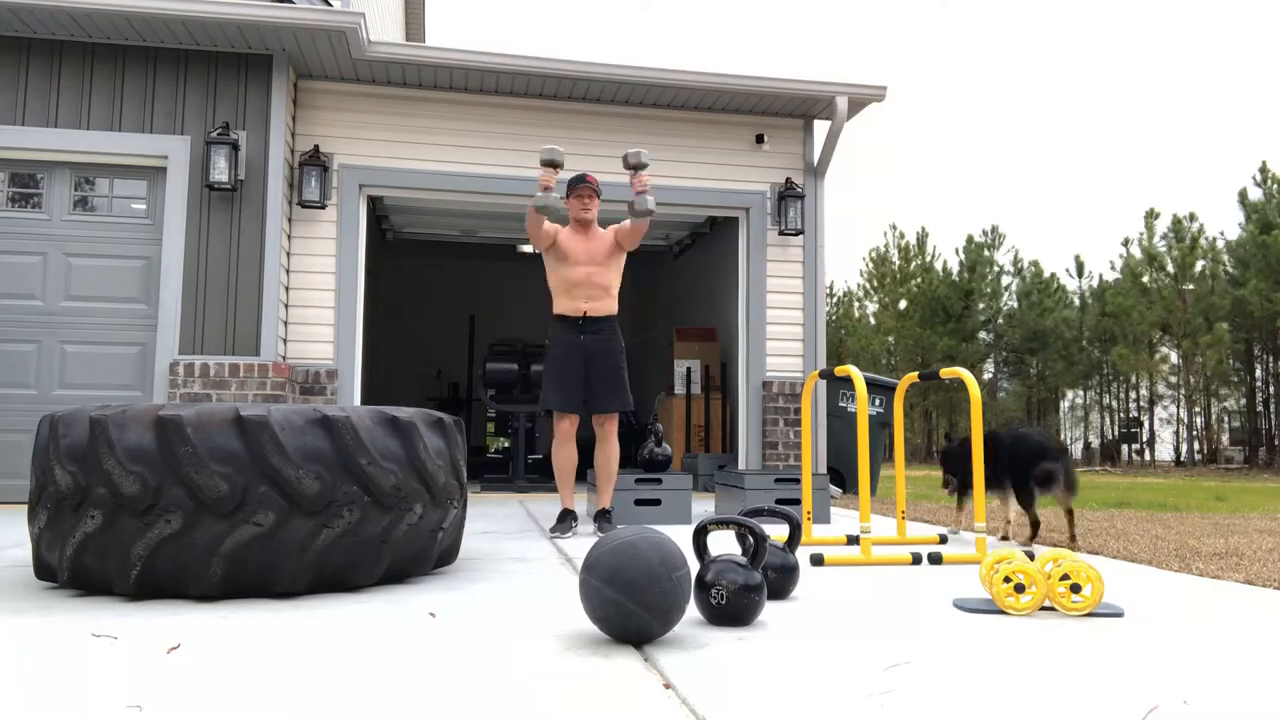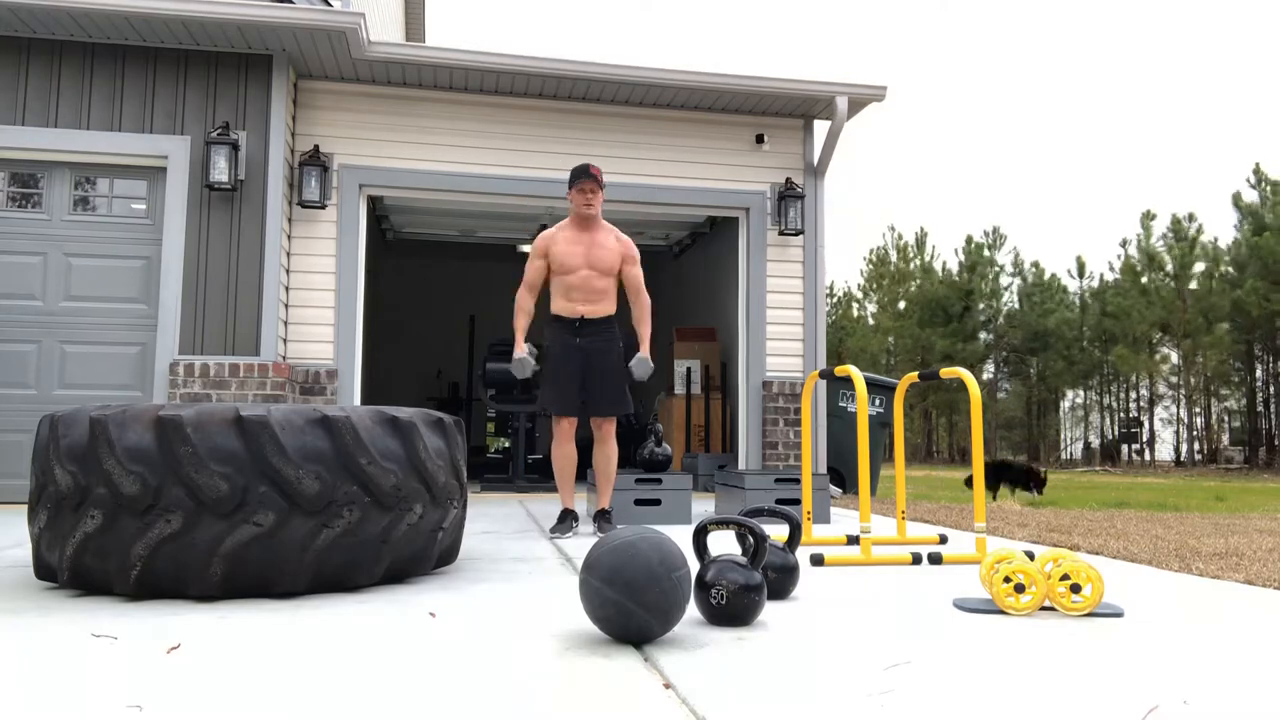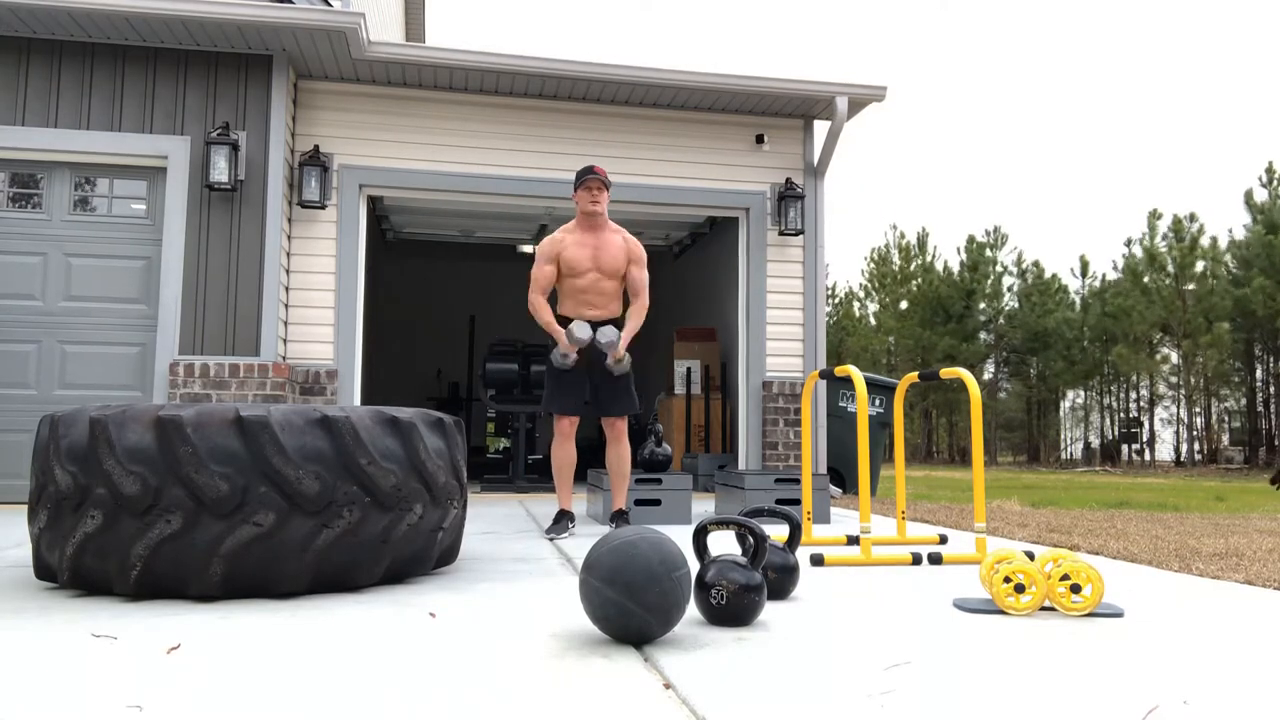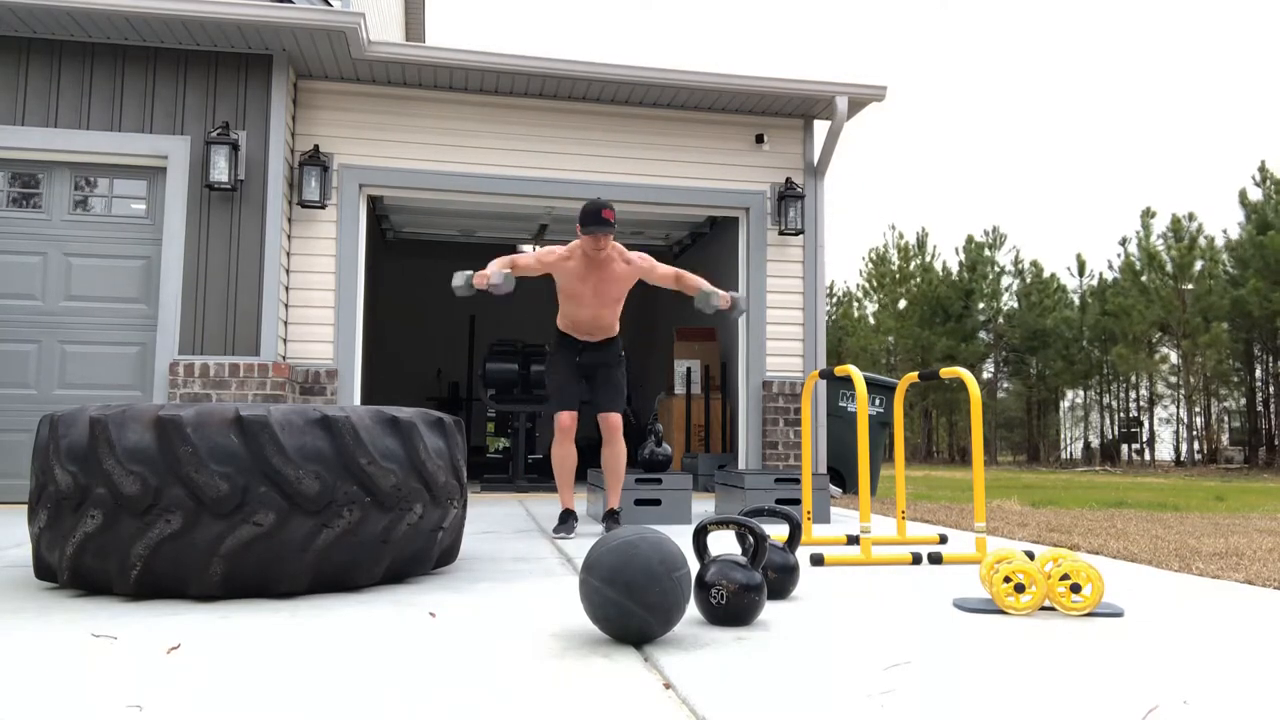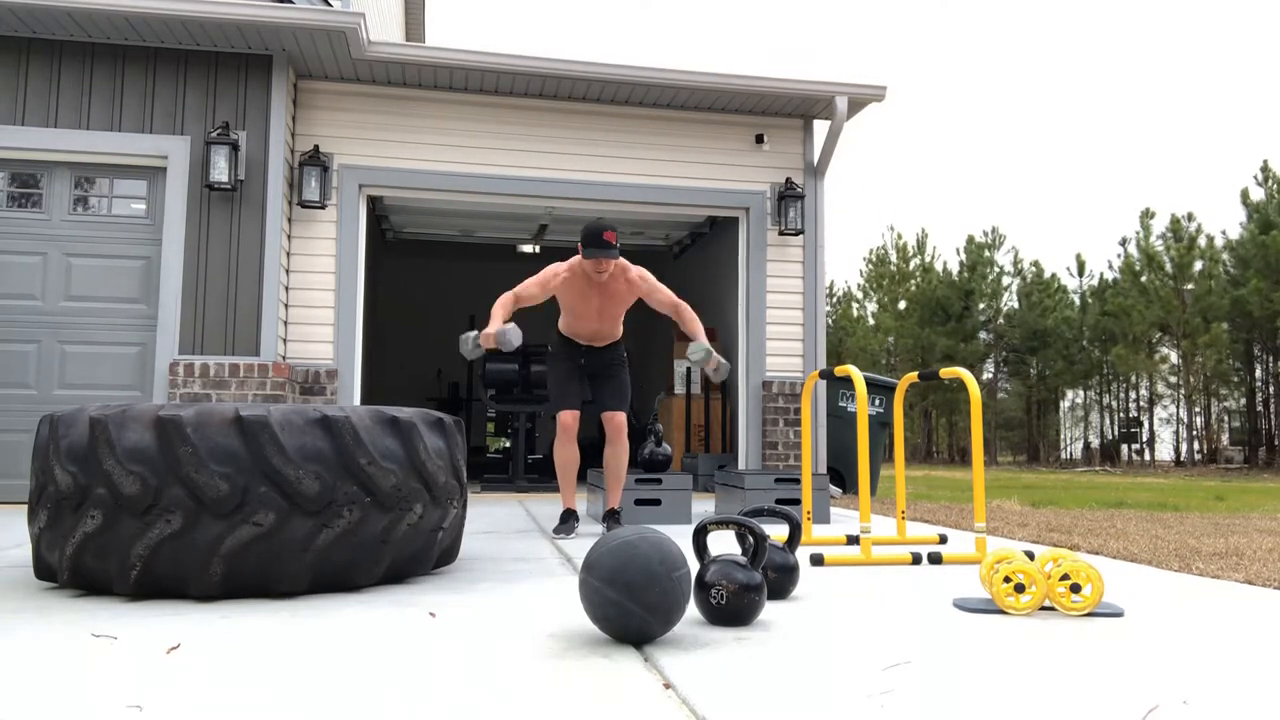
dt=0.5s
person 1, frame 1
left shoulder: (617, 238)
right shoulder: (553, 236)
left elbow: (638, 228)
right elbow: (534, 228)
left wrist: (641, 197)
right wrist: (542, 194)
left hip: (605, 334)
right hip: (564, 334)
left knee: (607, 426)
right knee: (564, 425)
left ankle: (604, 511)
right ankle: (567, 511)
person 1, frame 2
left shoulder: (621, 244)
right shoulder: (548, 241)
left elbow: (639, 297)
right elbow: (527, 292)
left wrist: (645, 348)
right wrist: (520, 342)
left hip: (604, 335)
right hip: (562, 334)
left knee: (605, 428)
right knee: (563, 427)
left ankle: (604, 511)
right ankle: (567, 511)
person 1, frame 3
left shoulder: (628, 244)
right shoulder: (555, 242)
left elbow: (641, 298)
right elbow: (537, 296)
left wrist: (624, 339)
right wrist: (560, 336)
right hip: (566, 335)
left knee: (617, 427)
right knee: (564, 427)
left ankle: (619, 512)
right ankle: (564, 513)
person 1, frame 4
left shoulder: (632, 262)
right shoulder: (559, 258)
left elbow: (677, 277)
right elbow: (510, 263)
left wrist: (712, 291)
right wrist: (489, 273)
left hip: (607, 350)
right hip: (566, 349)
left knee: (612, 425)
right knee: (564, 425)
left ankle: (613, 511)
right ankle: (568, 511)
person 1, frame 5
left shoulder: (635, 278)
right shoulder: (559, 276)
left elbow: (678, 308)
right elbow: (511, 298)
left wrist: (702, 342)
right wrist: (494, 326)
left hip: (610, 352)
right hip: (566, 350)
left knee: (617, 424)
right knee: (567, 424)
left ankle: (613, 512)
right ankle: (569, 512)
